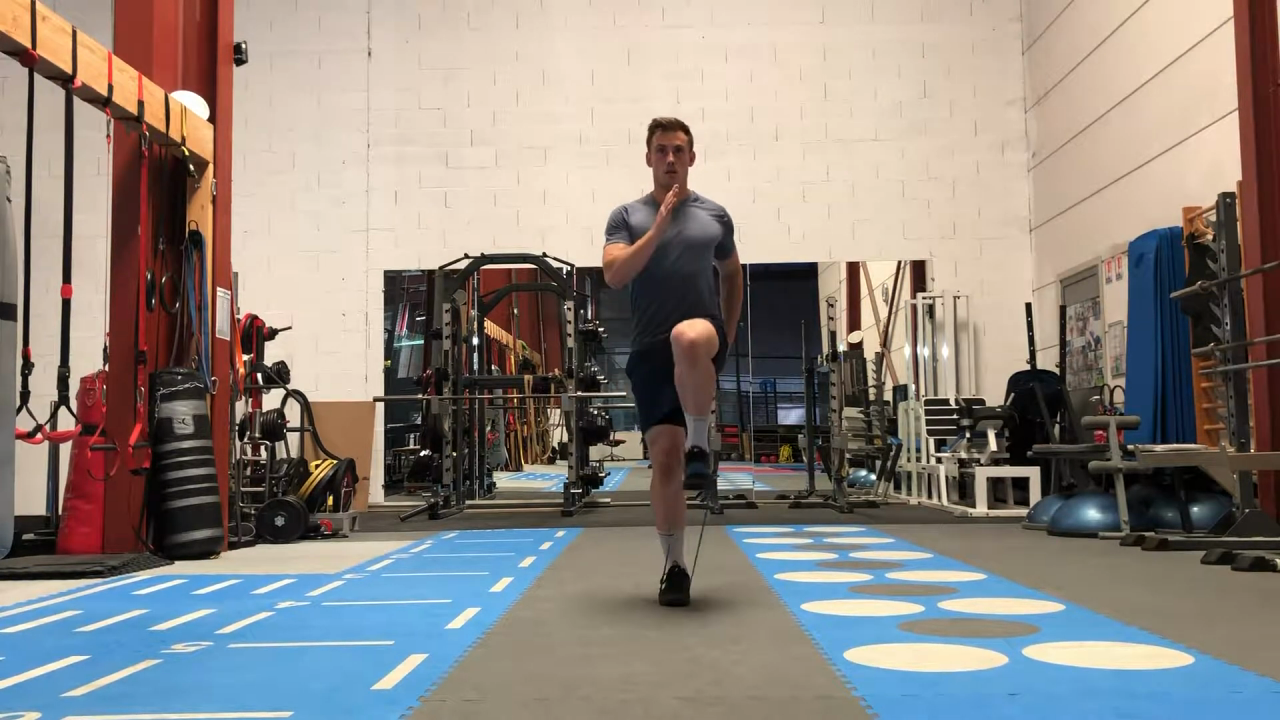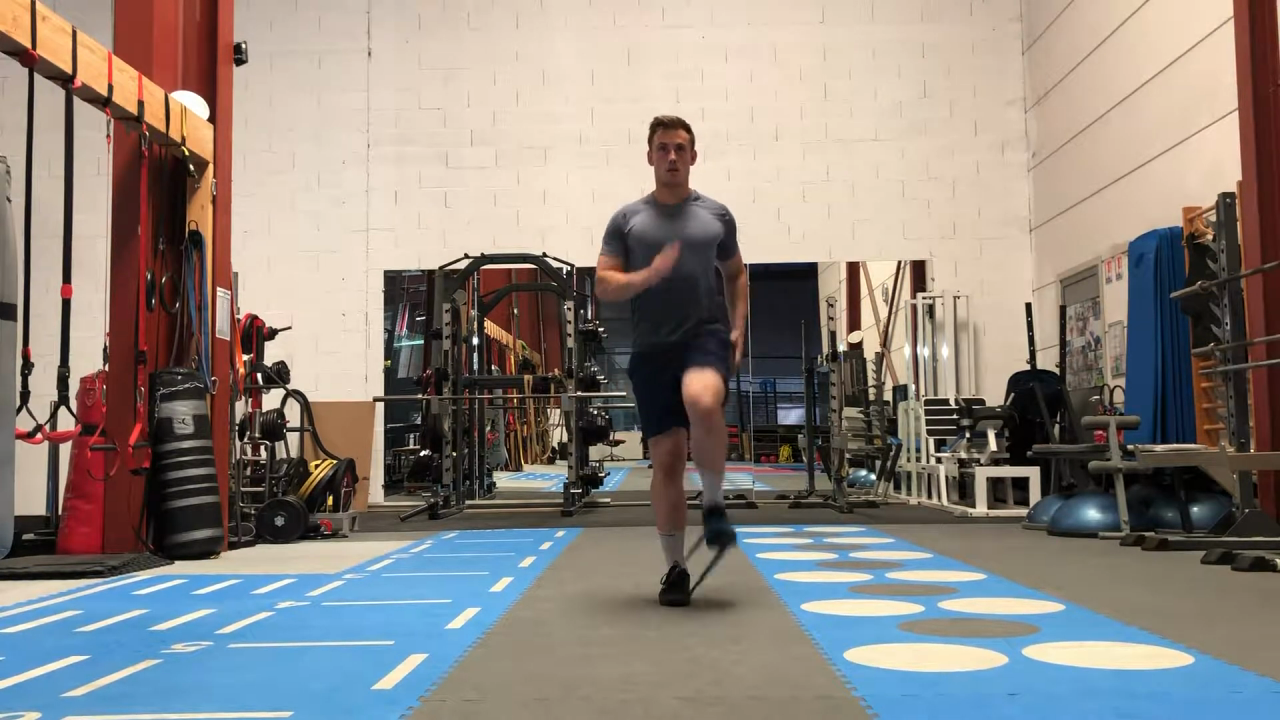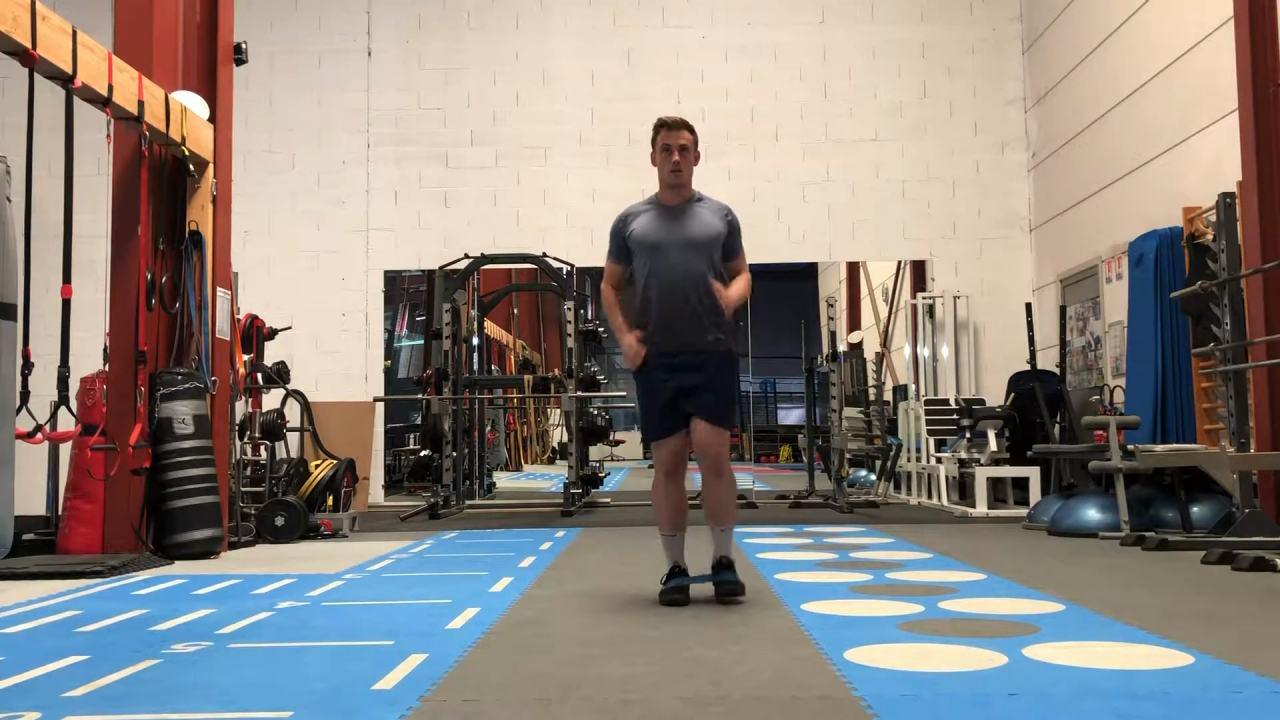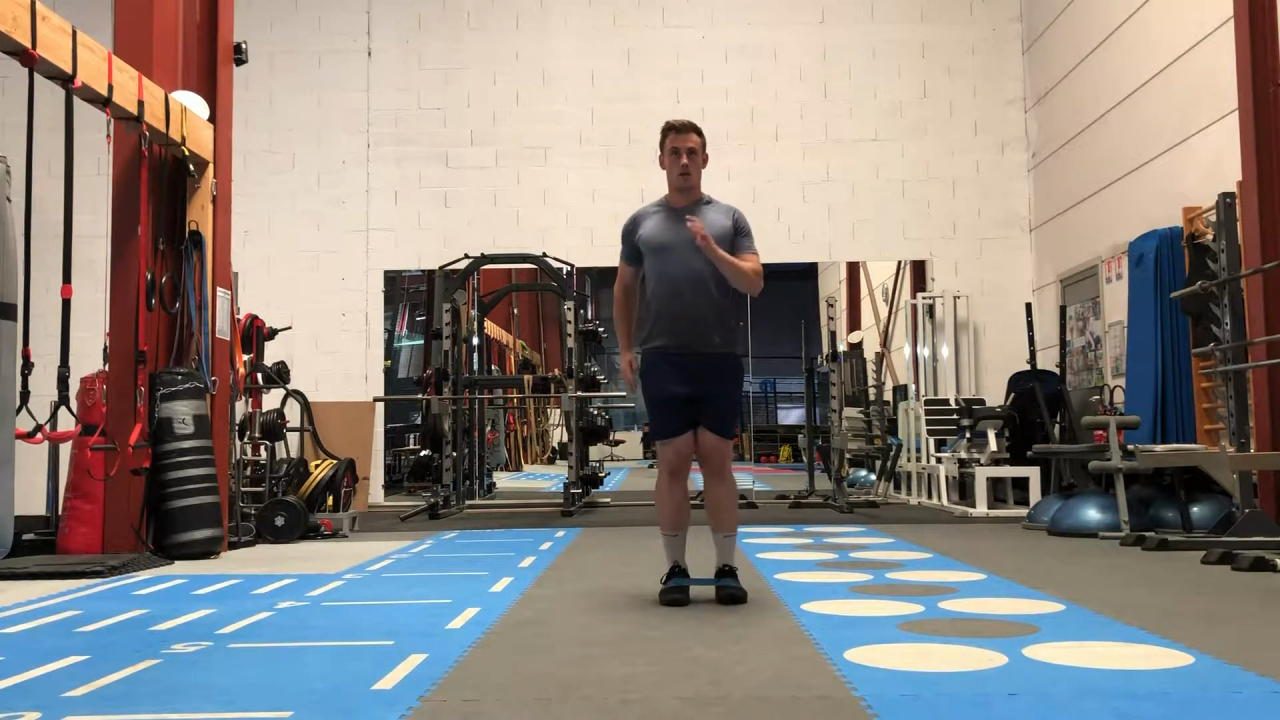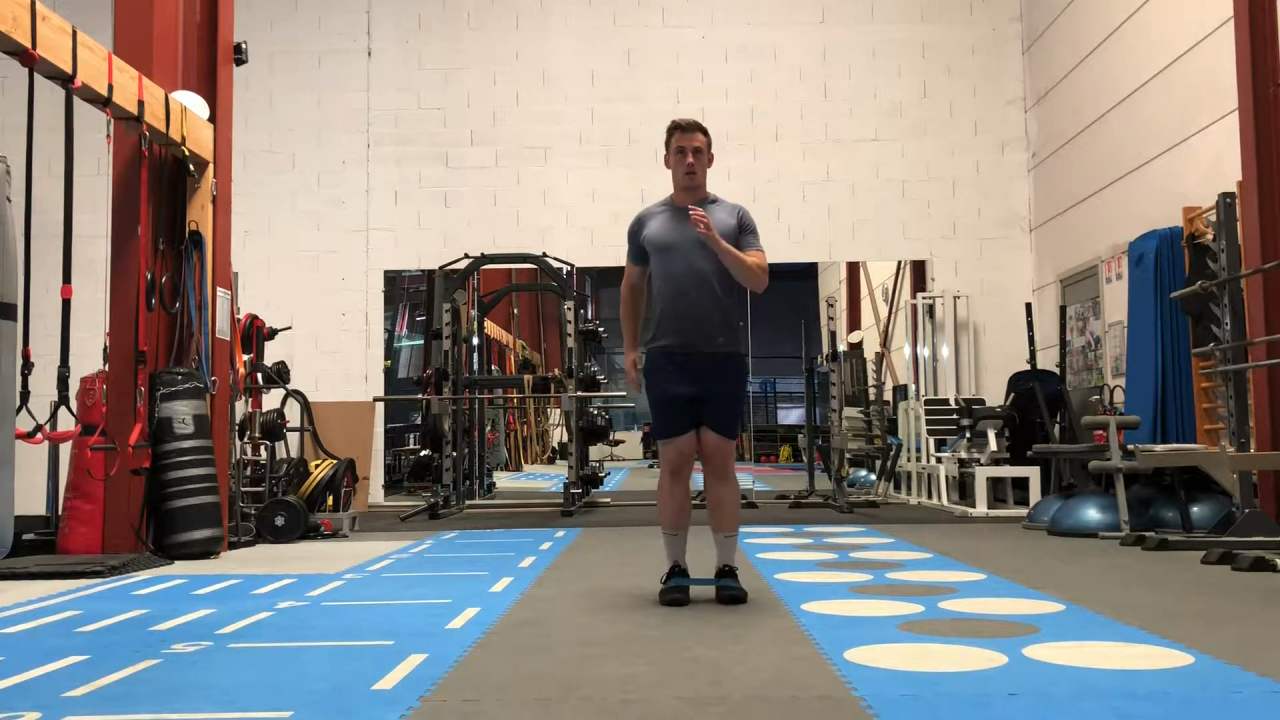
dt=0.2s
person 1, frame 1
left shoulder: (715, 215)
right shoulder: (626, 215)
left elbow: (732, 274)
right elbow: (614, 273)
left wrist: (729, 329)
right wrist: (658, 229)
left hip: (701, 332)
right hip: (650, 349)
left knee: (689, 344)
right knee: (663, 457)
left ankle: (698, 449)
right ankle: (674, 567)
person 1, frame 2
left shoulder: (717, 214)
right shoulder: (627, 218)
left elbow: (737, 273)
right elbow: (603, 279)
left wrist: (738, 327)
right wrist: (646, 277)
left hip: (707, 339)
right hip: (652, 352)
left knee: (703, 400)
right knee: (667, 460)
left ankle: (714, 502)
right ankle: (674, 567)
person 1, frame 3
left shoulder: (720, 215)
right shoulder: (630, 220)
left elbow: (743, 276)
right elbow: (611, 285)
left wrist: (733, 297)
right wrist: (624, 334)
left hip: (712, 354)
right hip: (656, 360)
left knee: (714, 455)
right knee: (668, 463)
left ankle: (723, 561)
right ankle: (675, 568)
person 1, frame 4
left shoulder: (728, 218)
right shoulder: (640, 222)
left elbow: (754, 282)
right elbow: (625, 289)
left wrist: (712, 249)
right wrist: (626, 349)
left hip: (719, 357)
right hip: (662, 359)
left knee: (717, 462)
right knee: (673, 463)
left ankle: (726, 568)
right ankle: (676, 569)
person 1, frame 5
left shoulder: (734, 216)
right shoulder: (646, 222)
left elbow: (758, 278)
right elbow: (632, 288)
left wrist: (717, 242)
right wrist: (630, 349)
left hip: (723, 356)
right hip: (666, 358)
left knee: (719, 461)
right knee: (675, 462)
left ankle: (726, 568)
right ankle: (675, 568)
